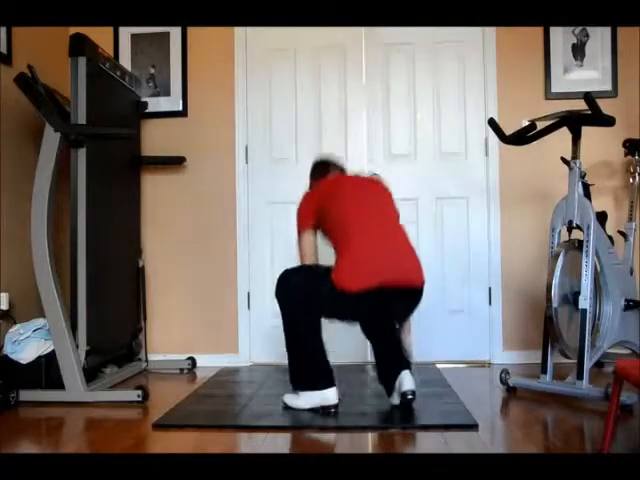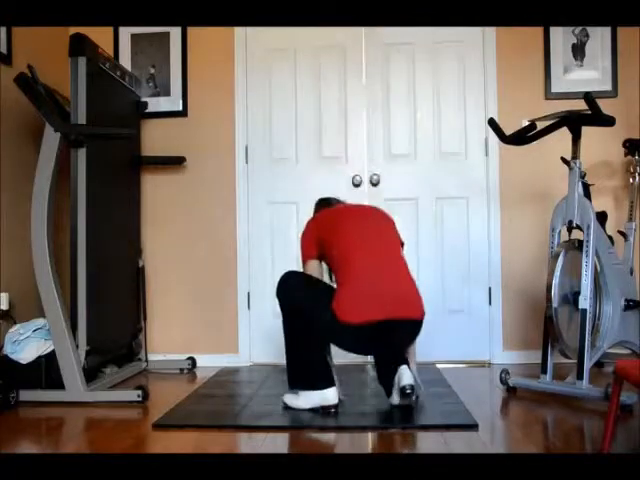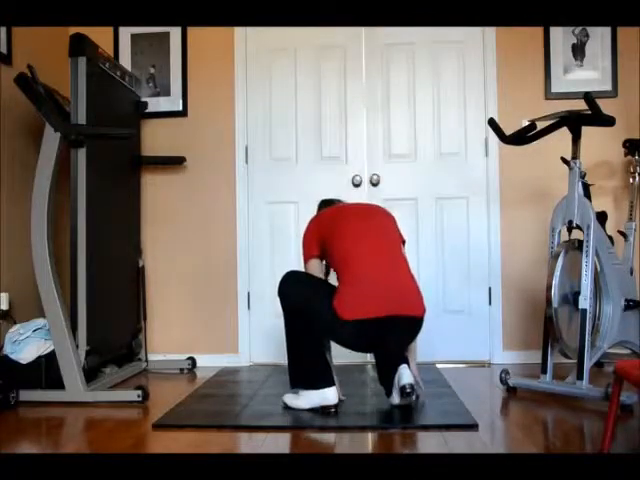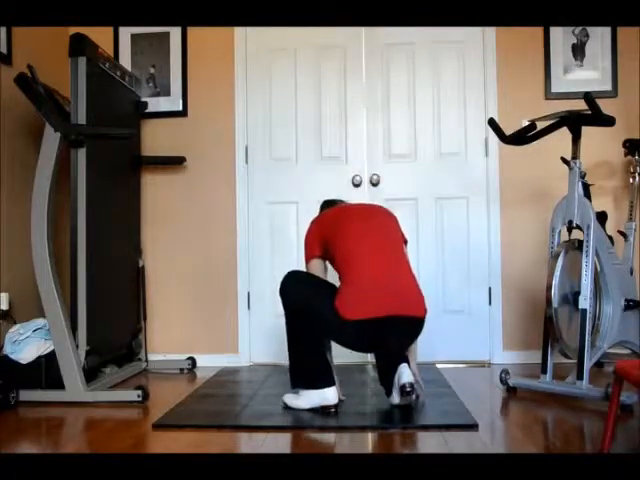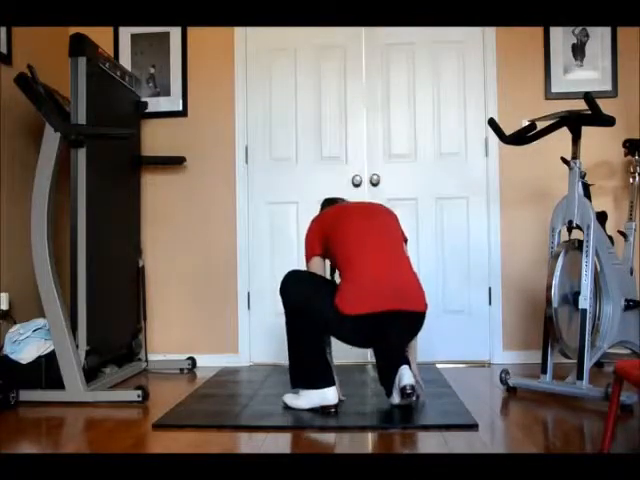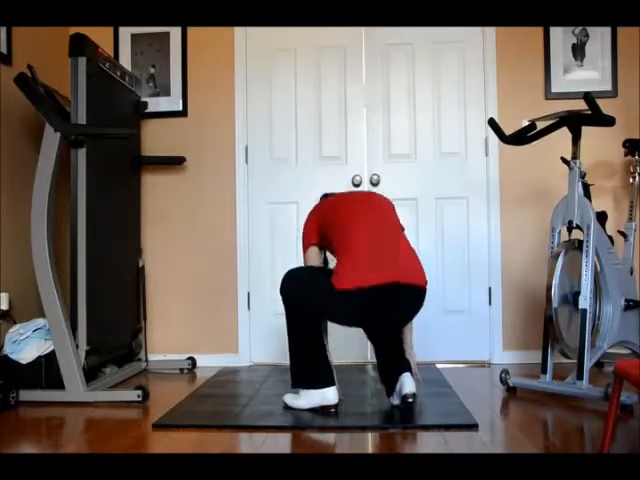
dt=0.2s
person 1, frame 1
left shoulder: (313, 196)
right shoulder: (376, 185)
left elbow: (309, 268)
right wrist: (400, 321)
left hip: (359, 287)
right hip: (412, 287)
left knee: (290, 286)
right knee: (377, 313)
left ankle: (318, 387)
right ankle: (399, 376)
person 1, frame 2
left shoulder: (316, 225)
right shoulder: (381, 215)
left elbow: (316, 294)
right wrist: (407, 358)
left hip: (357, 325)
right hip: (409, 324)
left knee: (290, 288)
left ankle: (319, 389)
right ankle: (399, 372)
person 1, frame 3
left shoulder: (318, 223)
right shoulder: (383, 214)
left elbow: (318, 293)
left wrist: (327, 372)
right wrist: (409, 359)
left hip: (357, 323)
right hip: (410, 322)
left knee: (292, 287)
left ankle: (319, 388)
right ankle: (398, 371)
person 1, frame 4
left shoulder: (320, 224)
right shoulder: (385, 215)
left elbow: (318, 293)
left wrist: (327, 369)
right wrist: (409, 358)
left hip: (358, 323)
right hip: (411, 323)
left knee: (293, 287)
left ankle: (319, 388)
right ankle: (399, 370)
person 1, frame 5
left shoulder: (321, 223)
right shoulder: (385, 213)
left elbow: (318, 291)
left wrist: (326, 364)
right wrist: (408, 357)
left hip: (359, 317)
right hip: (413, 316)
left knee: (294, 287)
left ankle: (319, 388)
right ankle: (399, 372)
person 1, frame 6
left shoulder: (318, 213)
right shoulder: (381, 202)
left elbow: (315, 285)
left wrist: (324, 354)
right wrist: (408, 350)
left hip: (359, 290)
right hip: (414, 290)
left knee: (293, 286)
left ankle: (319, 389)
right ankle: (400, 378)
